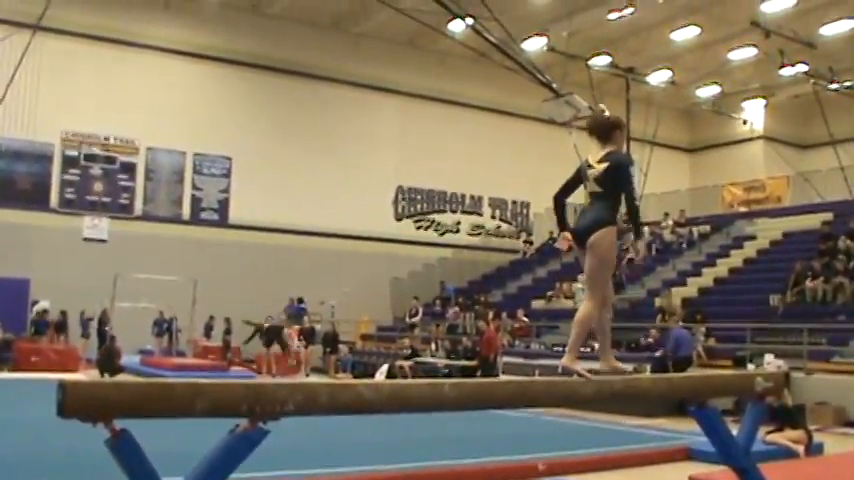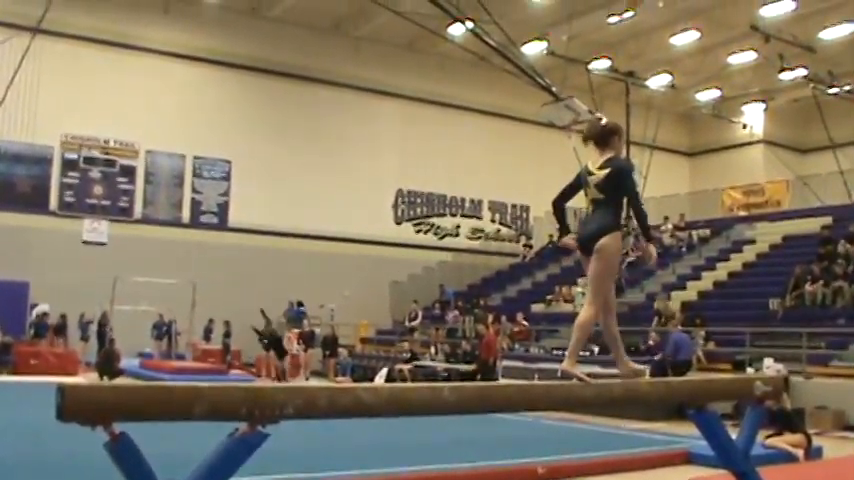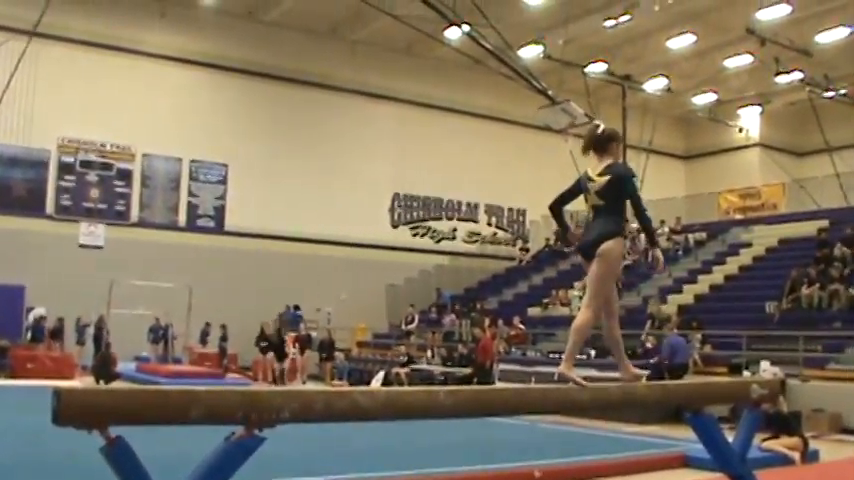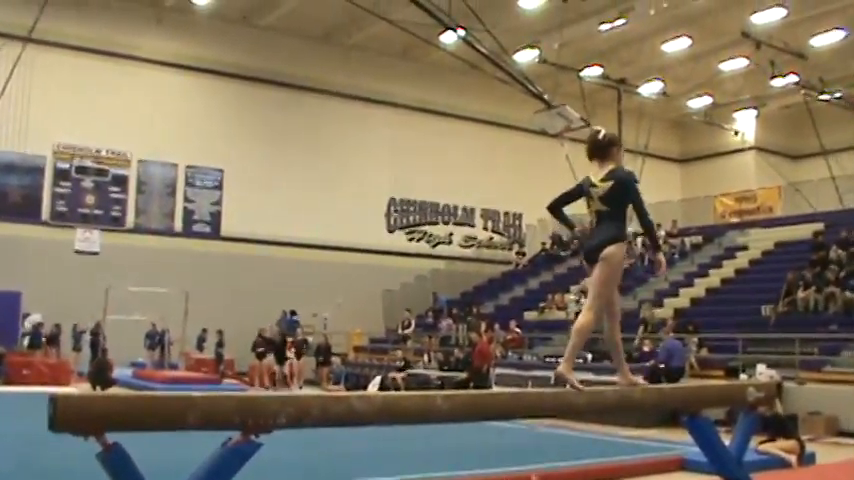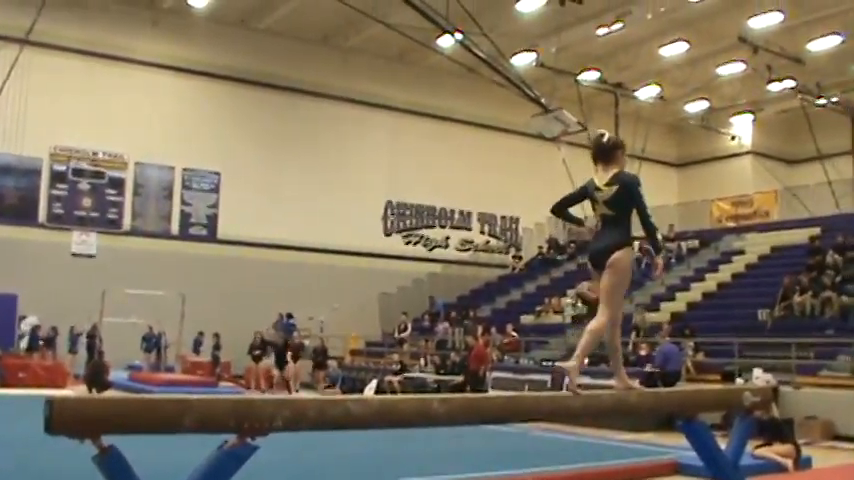
dt=0.1s
person 1, frame 1
left shoulder: (587, 164)
right shoulder: (620, 160)
left elbow: (559, 196)
right elbow: (630, 200)
left wrist: (564, 229)
right wrist: (637, 237)
left hip: (582, 227)
right hip: (601, 228)
left knee: (604, 296)
right knee: (594, 298)
left ankle: (607, 357)
right ankle: (570, 356)
person 1, frame 2
left shoulder: (586, 171)
right shoulder: (620, 166)
left elbow: (557, 202)
right elbow: (635, 205)
left wrist: (565, 232)
right wrist: (648, 240)
left hip: (586, 235)
right hip: (606, 235)
left knee: (607, 304)
right knee: (594, 303)
left ankle: (623, 363)
right ankle: (570, 360)
person 1, frame 3
left shoulder: (586, 177)
right shoulder: (621, 172)
left elbow: (555, 205)
right elbow: (639, 210)
left wrist: (567, 234)
right wrist: (654, 246)
left hip: (588, 241)
right hip: (609, 241)
left knee: (610, 309)
right knee: (591, 306)
left ankle: (625, 368)
right ankle: (567, 363)
person 1, frame 4
left shoulder: (587, 182)
right shoulder: (624, 177)
left elbow: (553, 206)
right elbow: (642, 215)
left wrist: (573, 227)
right wrist: (657, 249)
left hip: (590, 247)
right hip: (611, 245)
left knee: (612, 312)
right knee: (593, 309)
left ankle: (623, 373)
right ankle: (566, 364)
person 1, frame 5
left shoulder: (591, 185)
right shoulder: (628, 181)
left elbow: (557, 208)
right elbow: (644, 218)
left wrist: (581, 223)
right wrist: (657, 252)
left hip: (596, 250)
right hip: (618, 250)
left knee: (613, 317)
right knee: (607, 314)
left ankle: (620, 377)
right ankle: (575, 362)
